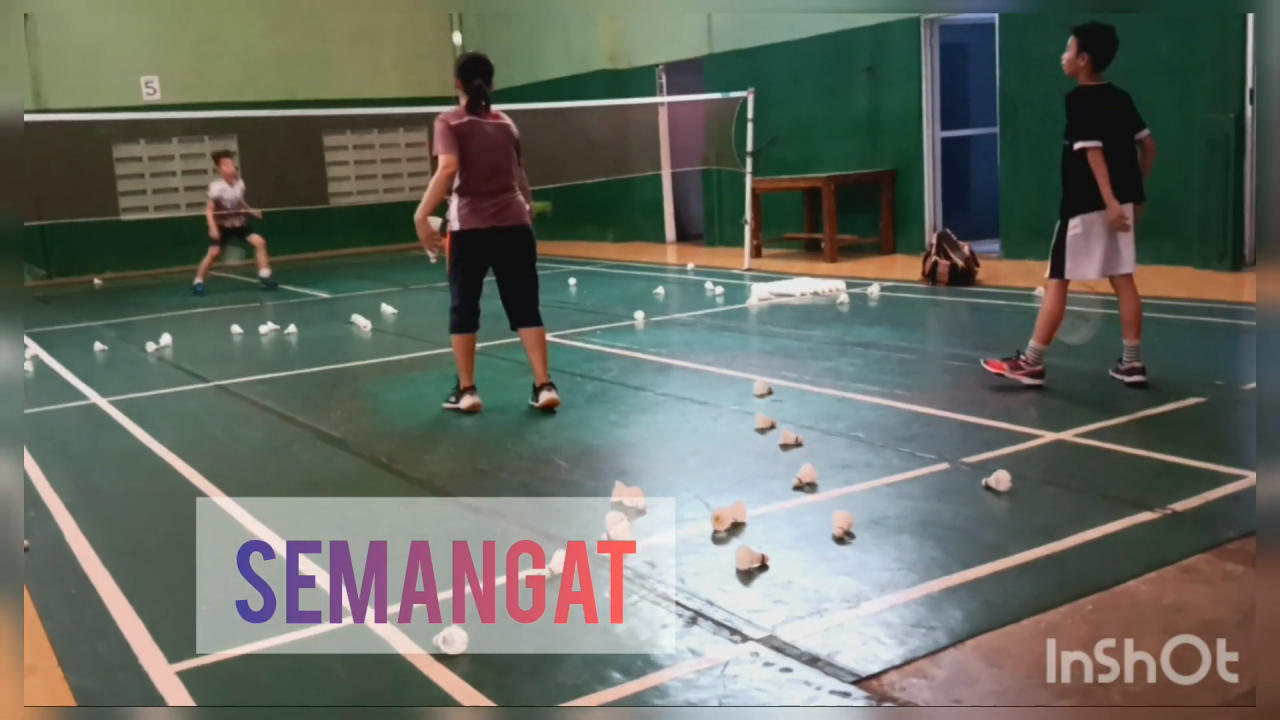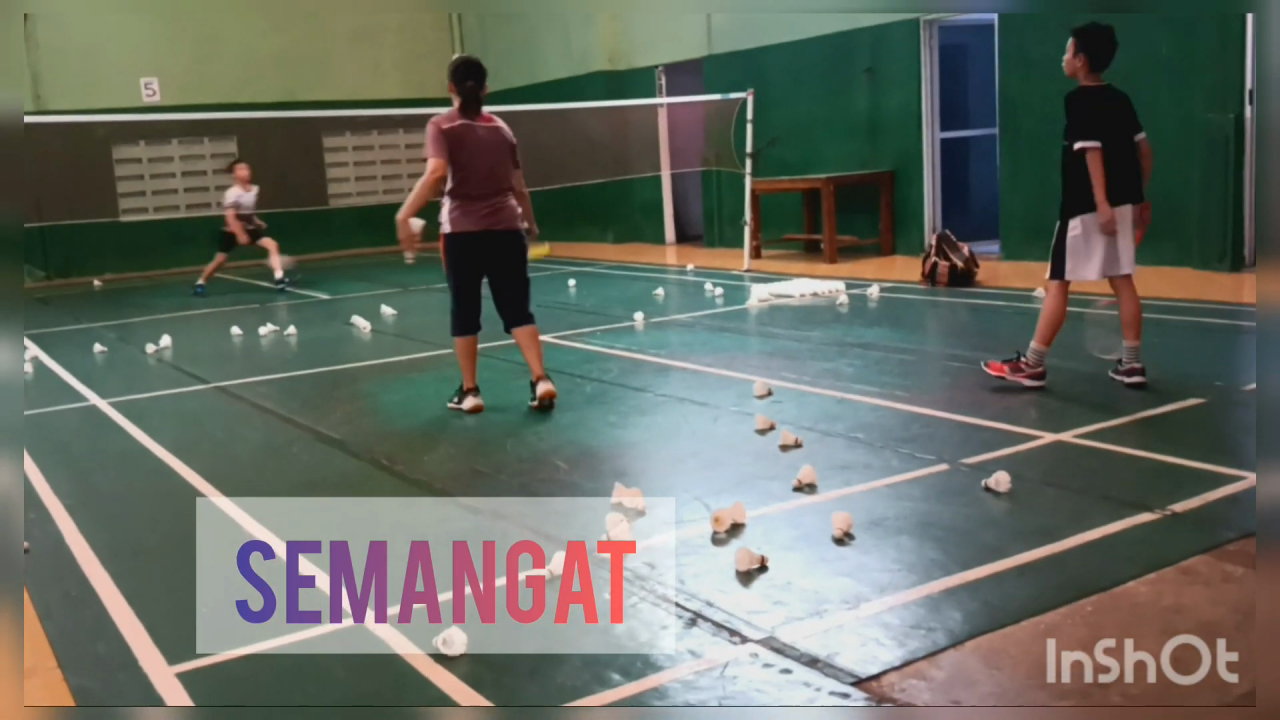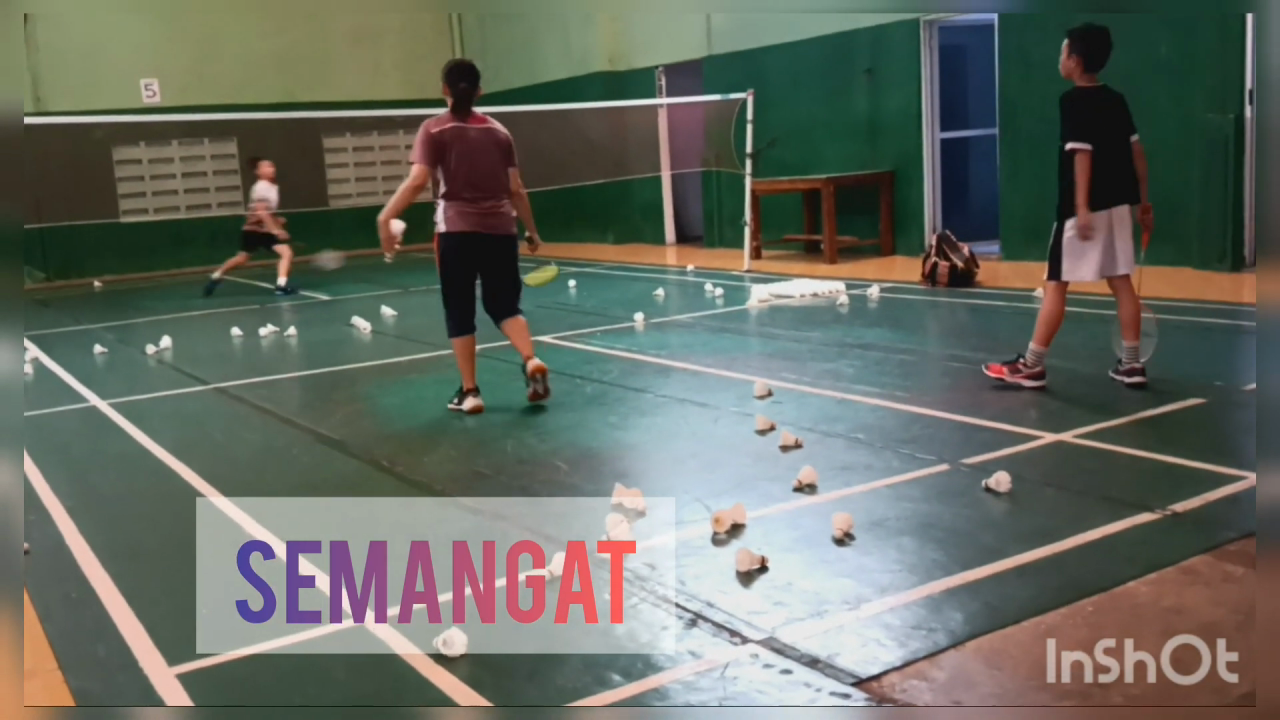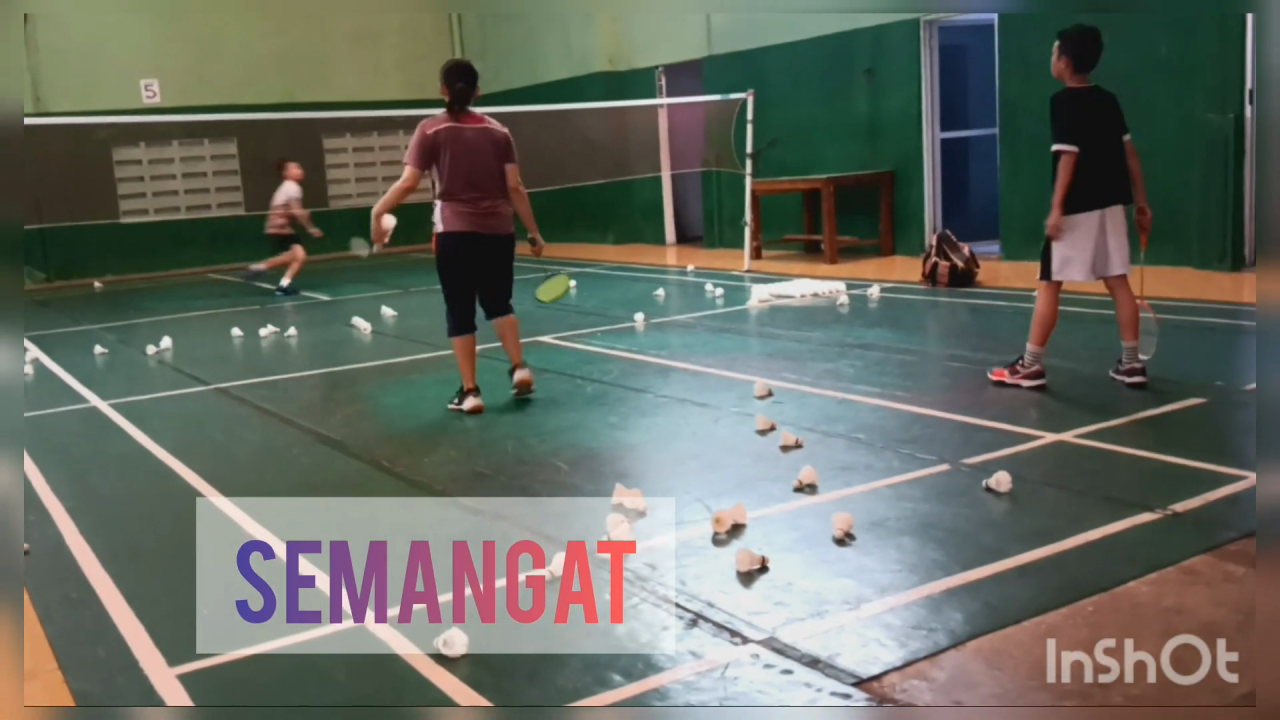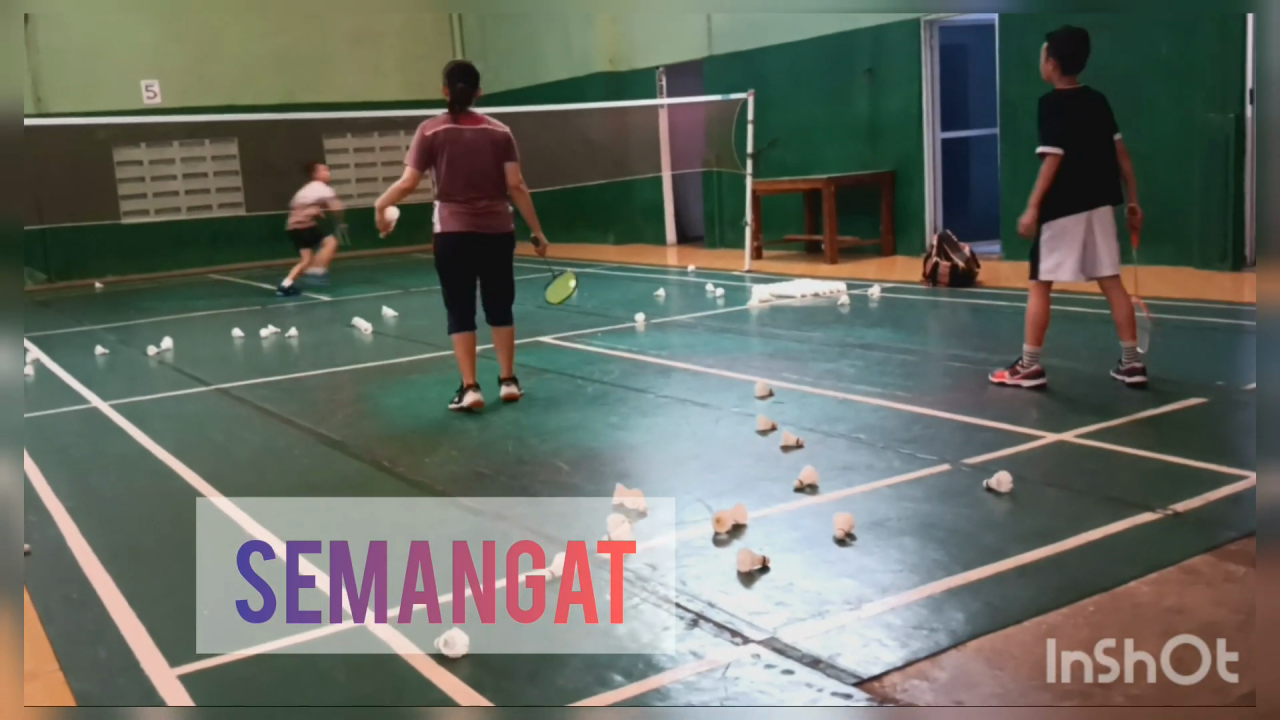
dt=0.1s
person 1, frame 1
left shoulder: (1079, 99)
right shoulder: (1121, 98)
left elbow: (1093, 152)
right elbow: (1149, 147)
left wrist: (1110, 201)
right wrist: (1133, 191)
left hip: (1086, 206)
right hip: (1123, 201)
left knee: (1057, 282)
right knee: (1124, 280)
left ankle: (1032, 362)
right ankle: (1132, 362)
person 1, frame 2
left shoulder: (1078, 100)
right shoulder: (1121, 99)
left elbow: (1092, 153)
right elbow: (1144, 151)
left wrist: (1100, 204)
right wrist: (1142, 198)
left hip: (1088, 207)
right hip: (1123, 203)
left knee: (1058, 284)
right knee: (1123, 281)
left ankle: (1033, 364)
right ankle: (1131, 363)
person 1, frame 3
left shoulder: (1073, 100)
right shoulder: (1116, 100)
left elbow: (1082, 155)
right elbow: (1136, 153)
left wrist: (1081, 207)
right wrist: (1143, 200)
left hip: (1085, 208)
right hip: (1118, 204)
left knee: (1056, 284)
right knee: (1122, 282)
left ankle: (1032, 364)
right ankle: (1131, 363)
person 1, frame 4
left shoulder: (1064, 102)
right shoulder: (1108, 101)
left elbow: (1068, 156)
right elbow: (1129, 154)
left wrist: (1055, 208)
right wrist: (1140, 201)
left hip: (1078, 208)
right hip: (1111, 204)
left knee: (1050, 284)
right knee: (1118, 282)
left ankle: (1031, 365)
right ankle: (1132, 363)
person 1, frame 5
left shoulder: (1051, 103)
right shoulder: (1098, 101)
left elbow: (1052, 159)
right elbow: (1121, 153)
left wrist: (1032, 208)
right wrist: (1132, 200)
left hip: (1064, 209)
right hip: (1100, 205)
left knee: (1040, 284)
right knee: (1112, 282)
left ankle: (1030, 365)
right ankle: (1131, 363)
person 2, frame 1
left shoulder: (450, 122)
right shoulder: (506, 124)
left elbow: (447, 169)
left wrist: (422, 215)
right wrist: (527, 206)
left hip: (470, 228)
right hip: (515, 226)
left knee: (464, 310)
right knee: (525, 307)
left ankle: (466, 389)
right ankle: (544, 386)
person 2, frame 2
left shoulder: (443, 126)
right shoulder: (501, 130)
left elbow: (435, 175)
right elbow: (518, 186)
left wrist: (404, 215)
right wrist: (528, 222)
left hip: (463, 231)
right hip: (506, 228)
left knee: (464, 311)
right knee: (518, 310)
left ankle: (469, 391)
right ankle: (540, 381)
person 2, frame 3
left shoulder: (434, 130)
right shoulder: (498, 131)
left elbow: (417, 181)
right elbow: (516, 189)
left wrist: (385, 217)
right wrist: (531, 230)
left hip: (457, 232)
right hip: (500, 230)
left knee: (459, 312)
right knee: (505, 305)
left ankle: (469, 391)
right ankle: (531, 362)
person 2, frame 4
left shoulder: (430, 130)
right shoulder: (498, 131)
left elbow: (407, 183)
right elbow: (515, 188)
left wrist: (377, 212)
right wrist: (533, 231)
left hip: (454, 232)
right hip: (498, 230)
left knee: (460, 312)
right knee: (498, 302)
left ankle: (470, 391)
right ankle: (518, 367)
person 2, frame 5
left shoulder: (431, 131)
right shoulder: (499, 131)
left elbow: (407, 183)
right elbow: (516, 186)
left wrist: (381, 205)
right wrist: (537, 231)
left hip: (452, 232)
right hip: (497, 230)
left knee: (460, 311)
right knee: (500, 306)
left ankle: (470, 388)
right ankle: (507, 380)
